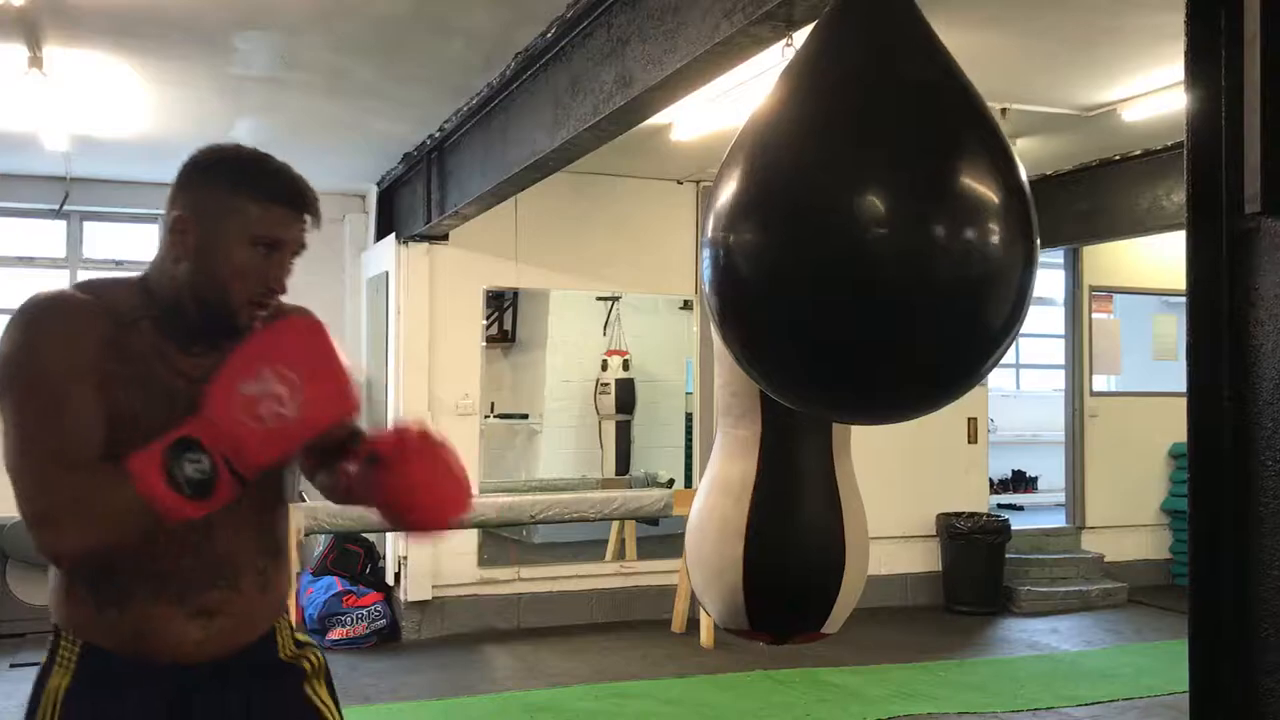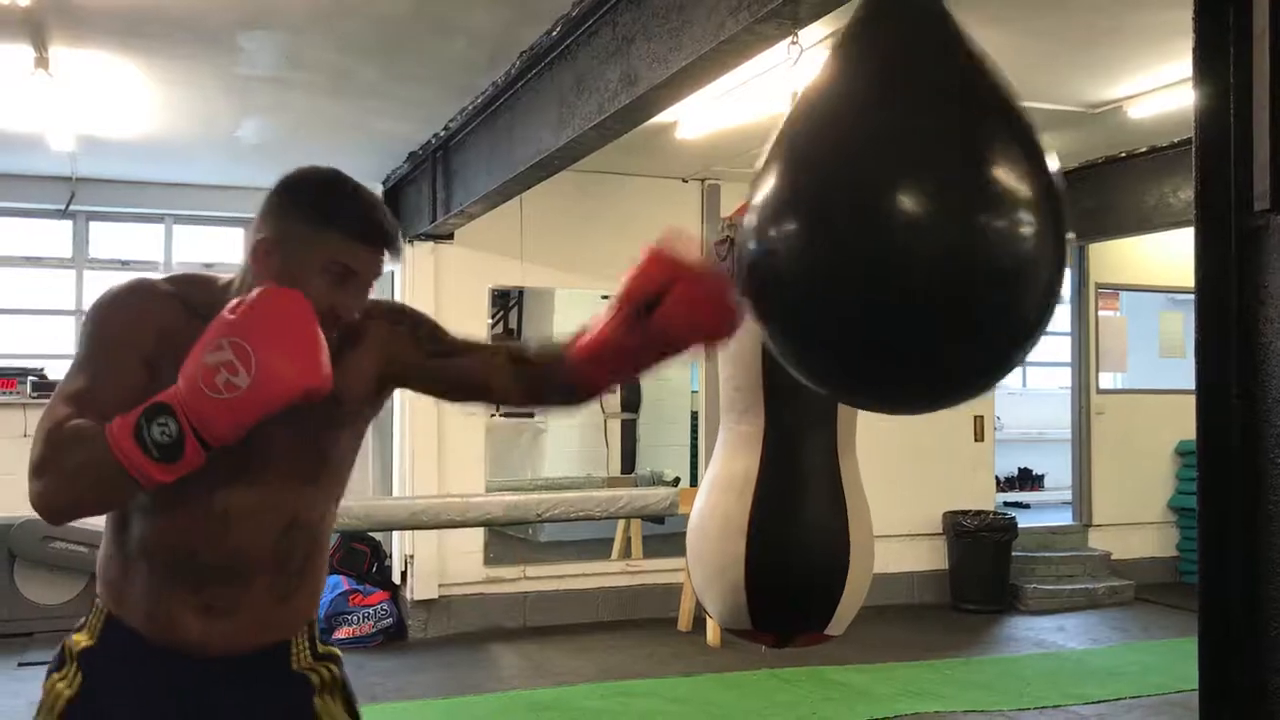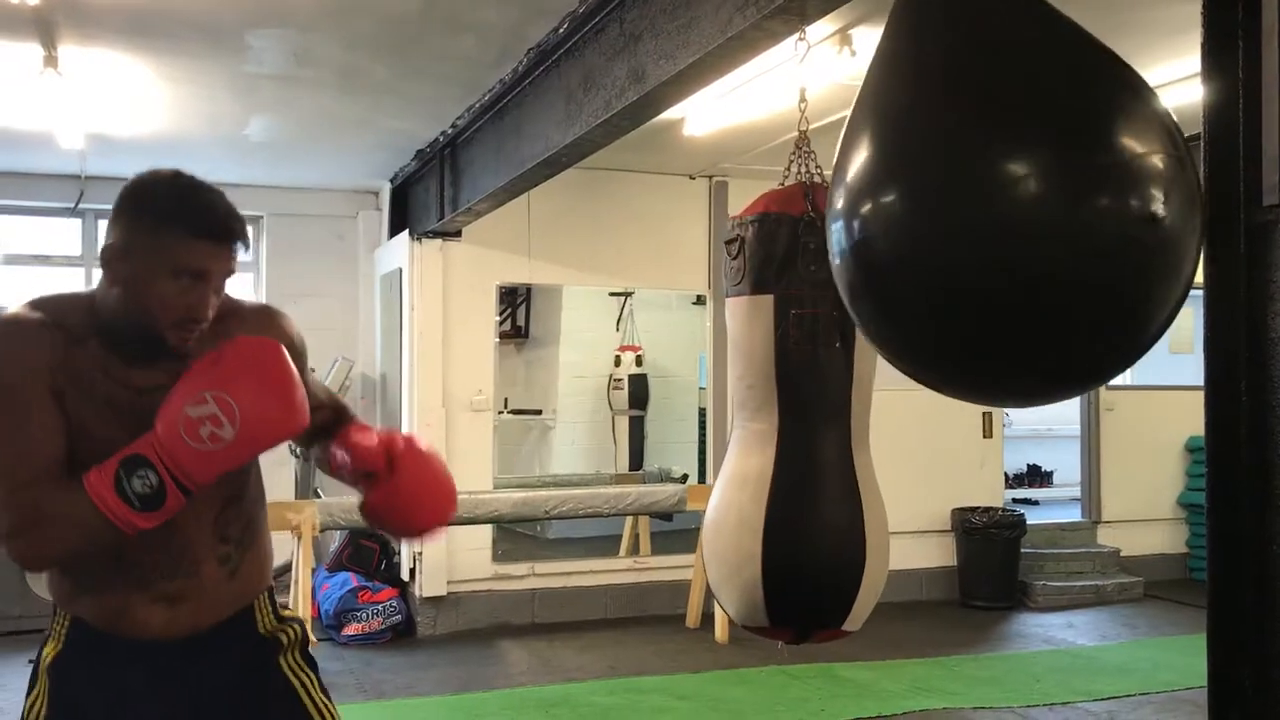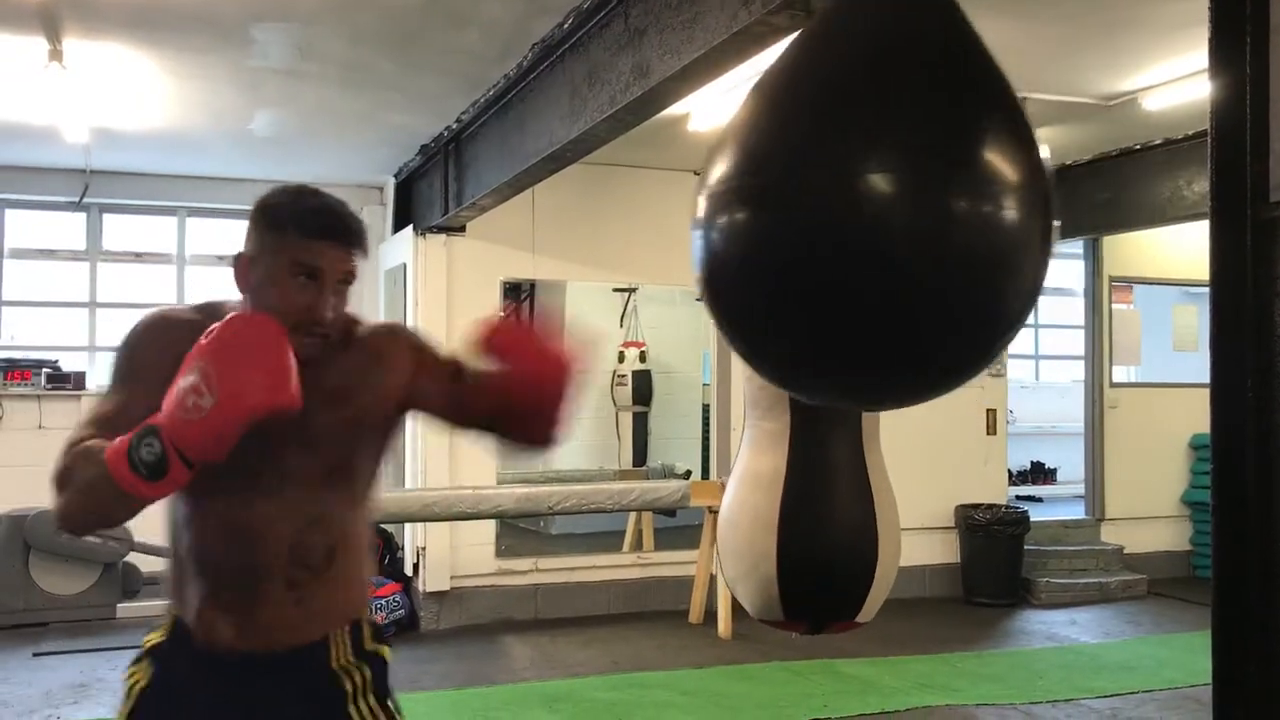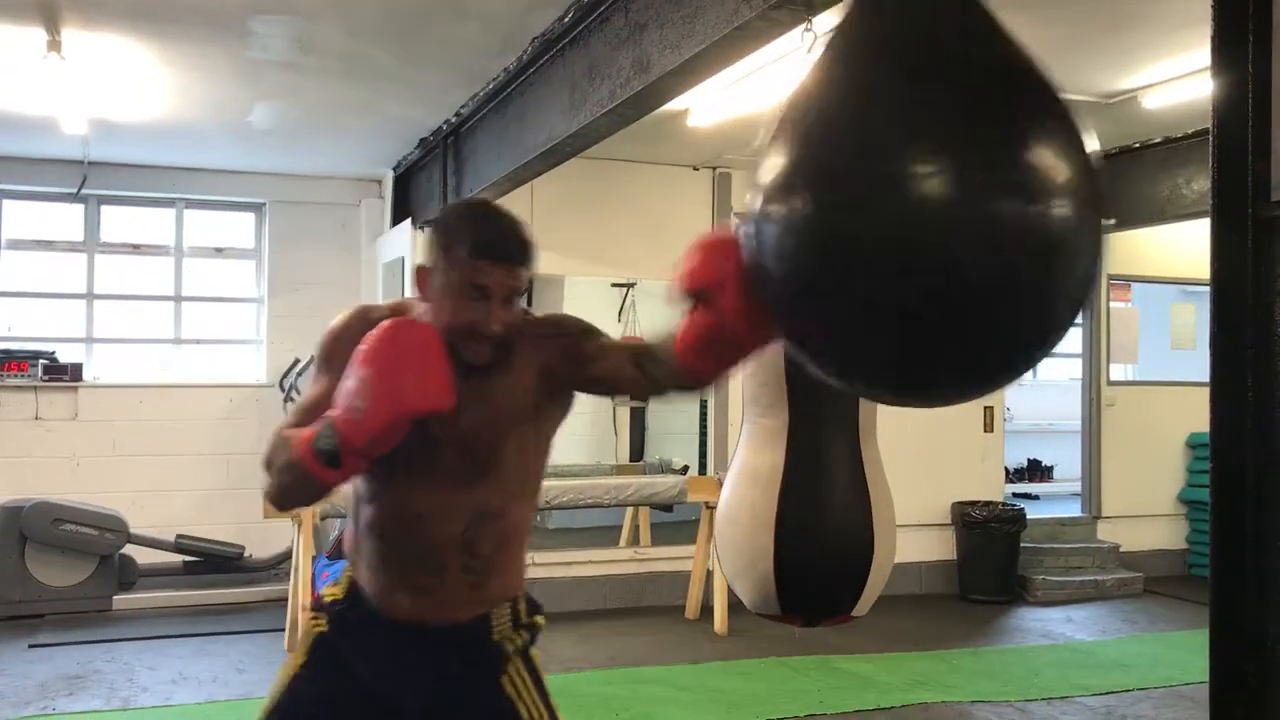
dt=0.4s
person 1, frame 1
left shoulder: (284, 341)
right shoulder: (61, 328)
left elbow: (333, 461)
right elbow: (60, 529)
left wrist: (394, 469)
right wrist: (219, 446)
left hip: (261, 671)
person 1, frame 2
left shoulder: (376, 339)
right shoulder: (143, 316)
left elbow: (537, 377)
right elbow: (57, 487)
left wrist: (642, 325)
right wrist: (193, 413)
person 1, frame 3
left shoulder: (259, 337)
left elbow: (325, 426)
left wrist: (376, 456)
right wrist: (167, 459)
left hip: (243, 648)
right hip: (96, 663)
person 1, frame 4
left shoulder: (383, 359)
right shoulder: (169, 342)
left elbow: (529, 423)
right elbow: (75, 503)
left wrist: (534, 385)
right wrist: (176, 436)
left hip: (324, 672)
right hip: (189, 665)
person 1, frame 5
left shoulder: (549, 349)
right shoulder: (364, 338)
left elbow: (674, 364)
right elbow: (282, 484)
left wrist: (729, 319)
right wrist: (349, 430)
left hip: (482, 645)
right hip: (360, 628)
